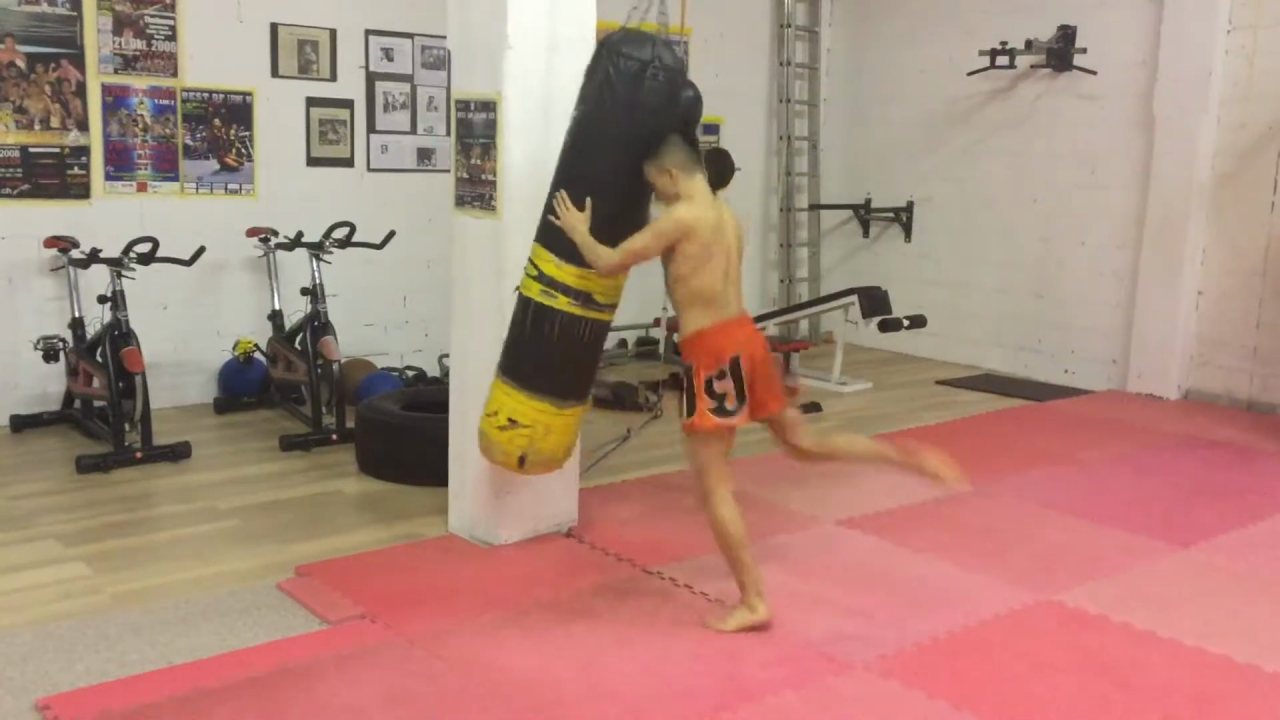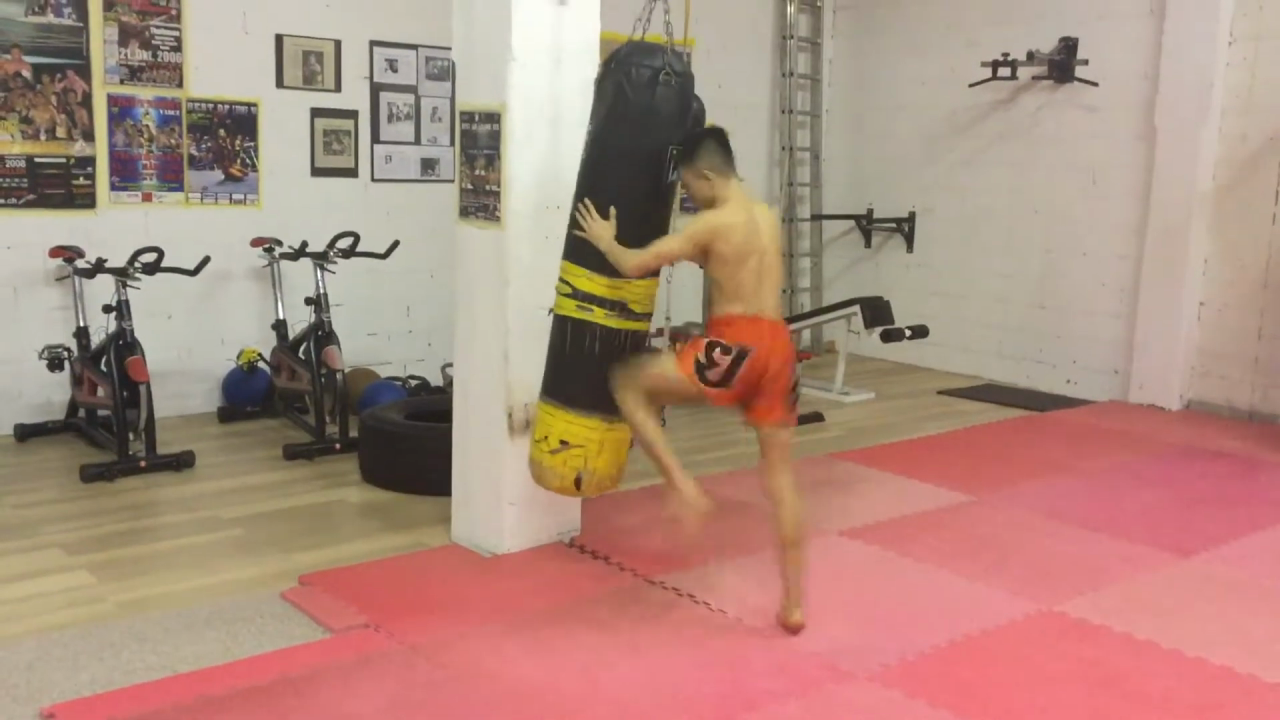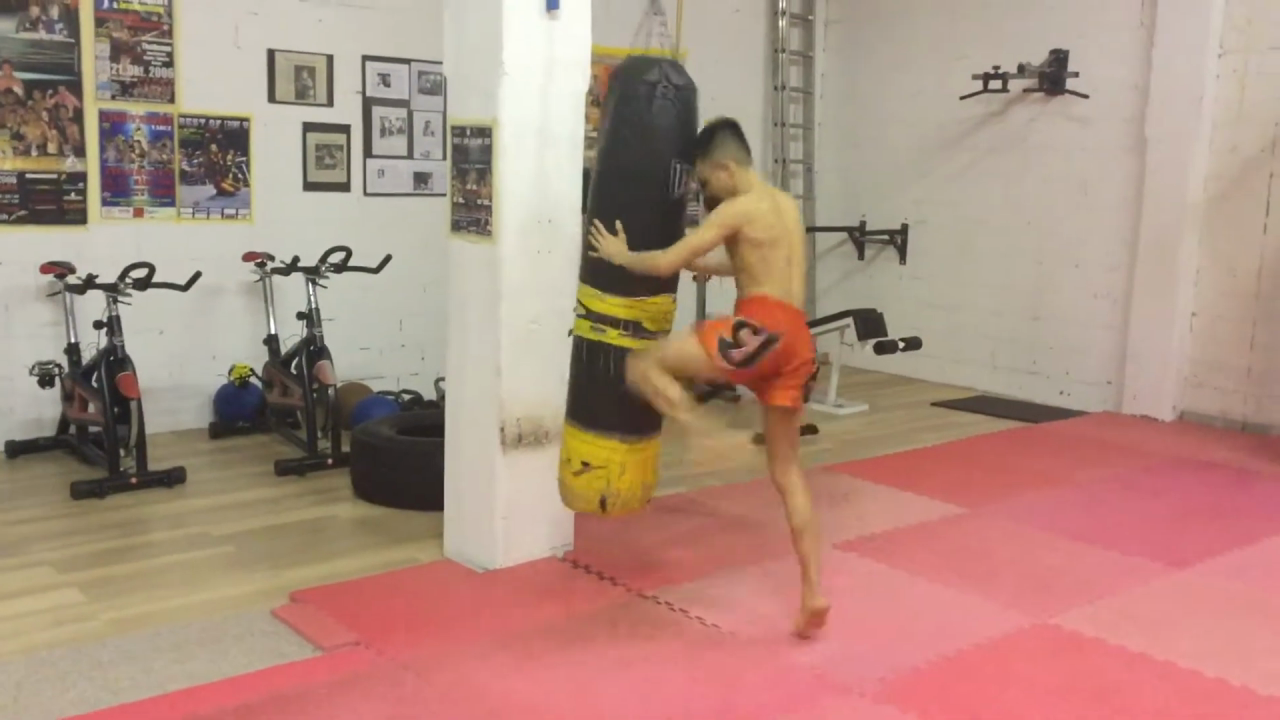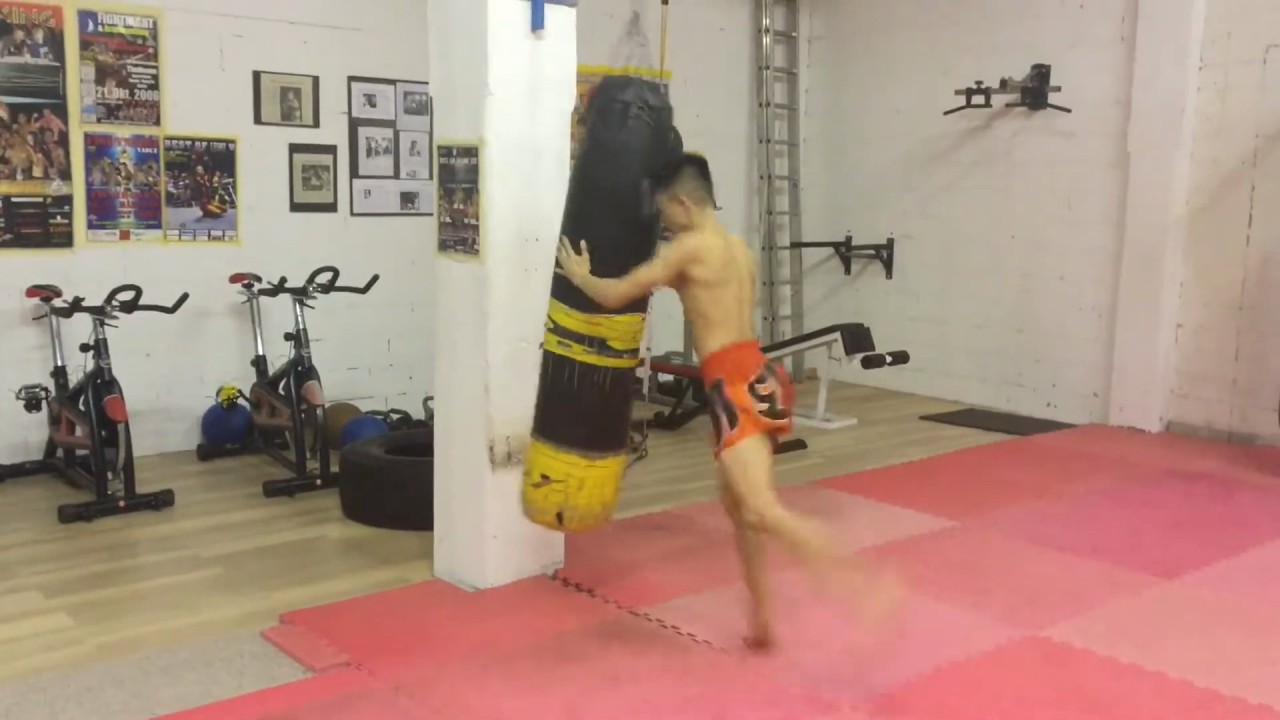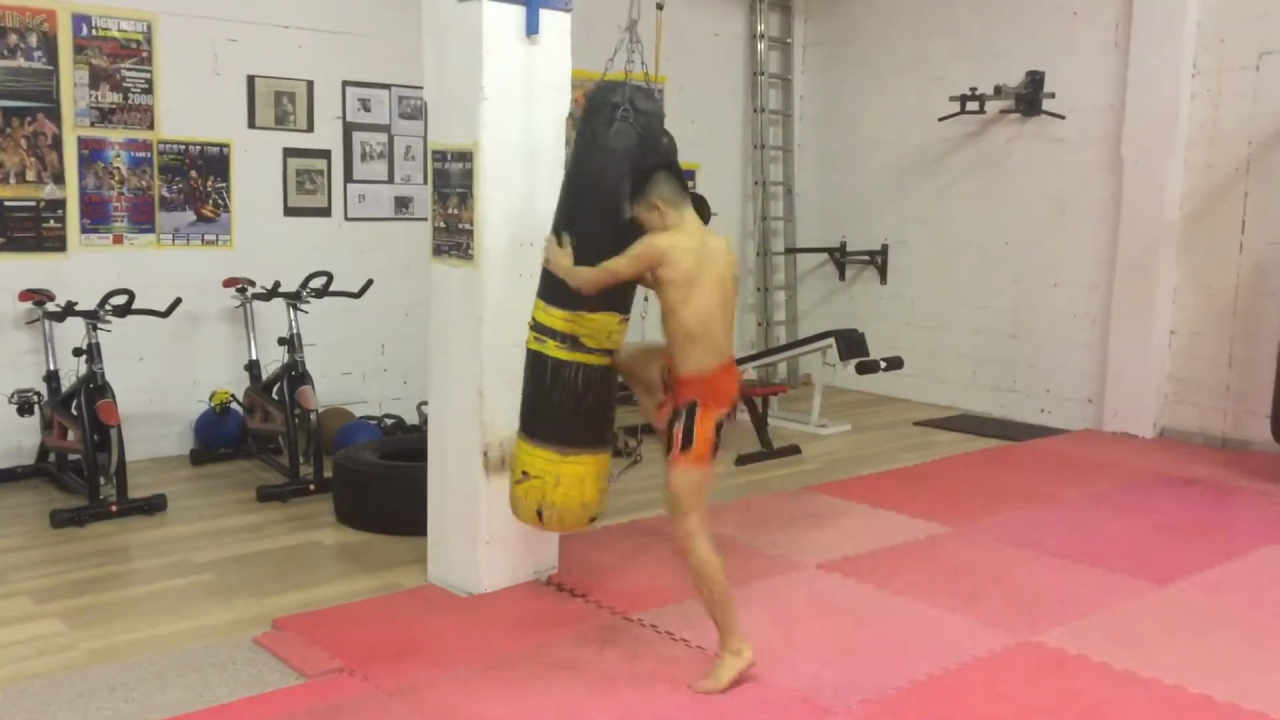
dt=1s
person 1, frame 1
left shoulder: (681, 219)
right shoulder: (727, 216)
left elbow: (608, 263)
left wrist: (576, 231)
left hip: (713, 359)
right hip: (748, 344)
left knee: (715, 488)
right knee: (804, 442)
left ankle: (753, 602)
right ankle: (907, 454)
person 1, frame 2
left shoulder: (713, 222)
right shoulder: (767, 216)
left elbow: (636, 266)
left wrist: (605, 240)
right wrist: (681, 250)
left hip: (734, 346)
right hip: (778, 350)
left knee: (627, 384)
right knee: (780, 478)
left ankle: (684, 488)
right ankle: (794, 604)
person 1, frame 3
left shoulder: (736, 209)
right shoulder: (788, 206)
left elbow: (665, 263)
left wrist: (619, 255)
right wrist: (696, 260)
left hip: (757, 330)
right hip: (794, 339)
left knee: (639, 366)
right knee: (786, 472)
right ankle: (813, 591)
person 1, frame 4
left shoulder: (687, 248)
right shoulder: (738, 248)
left elbow: (612, 297)
left wrist: (579, 274)
left hip: (734, 380)
right hip: (752, 372)
left knee: (760, 510)
right knee: (734, 505)
right ankle: (761, 619)
person 1, frame 5
left shoulder: (660, 247)
right shoulder: (722, 248)
left elbow: (590, 283)
left wrist: (562, 266)
right wrist: (647, 276)
left hip: (700, 394)
right hip: (721, 376)
left knee: (687, 529)
right knee: (627, 360)
left ankle: (734, 647)
